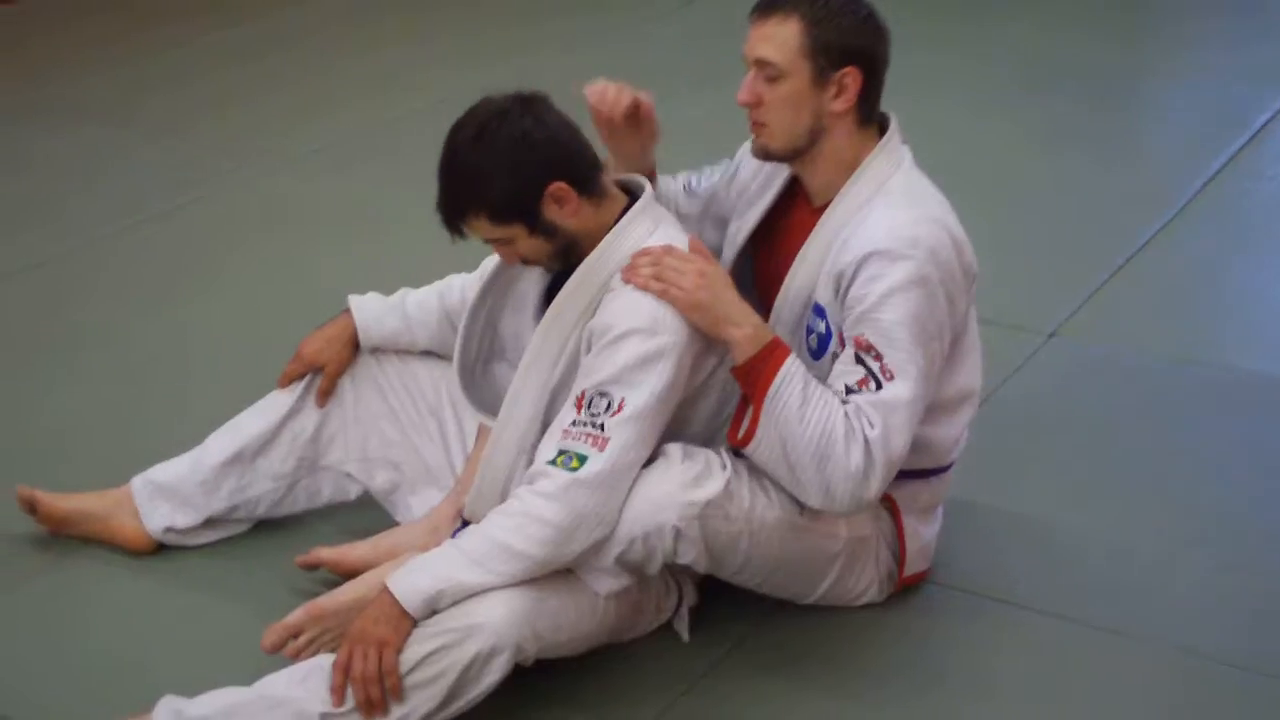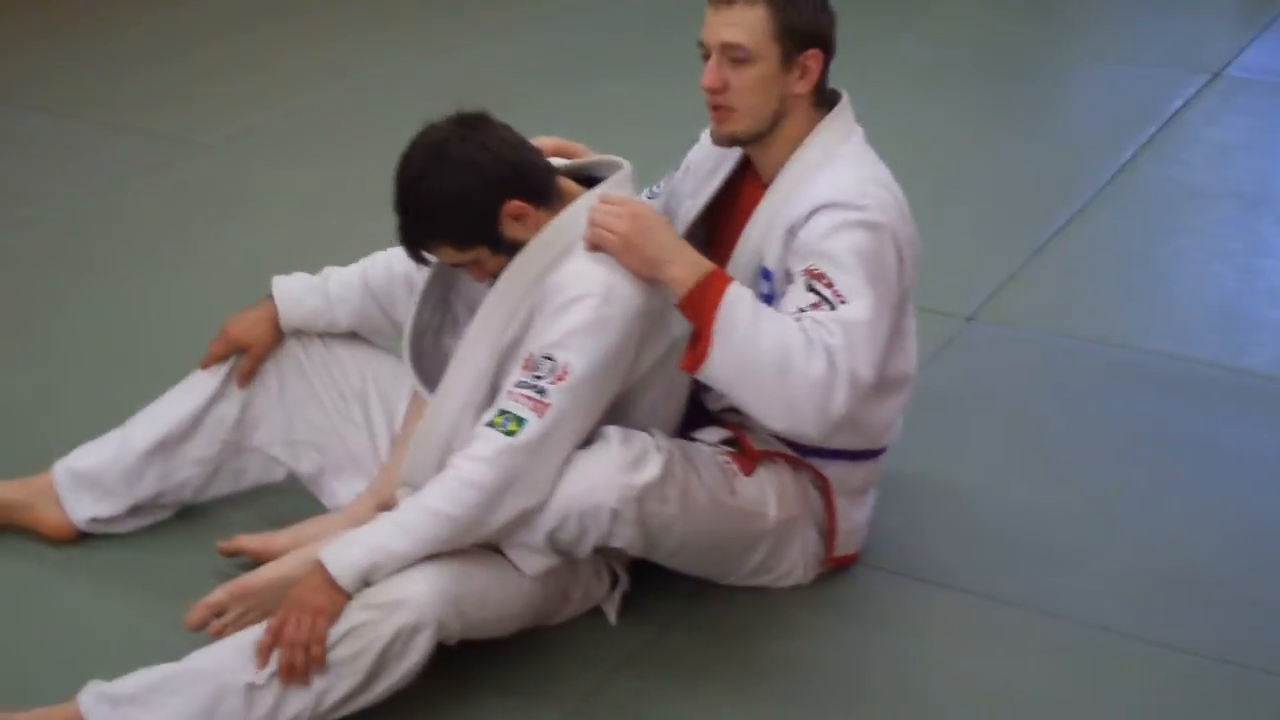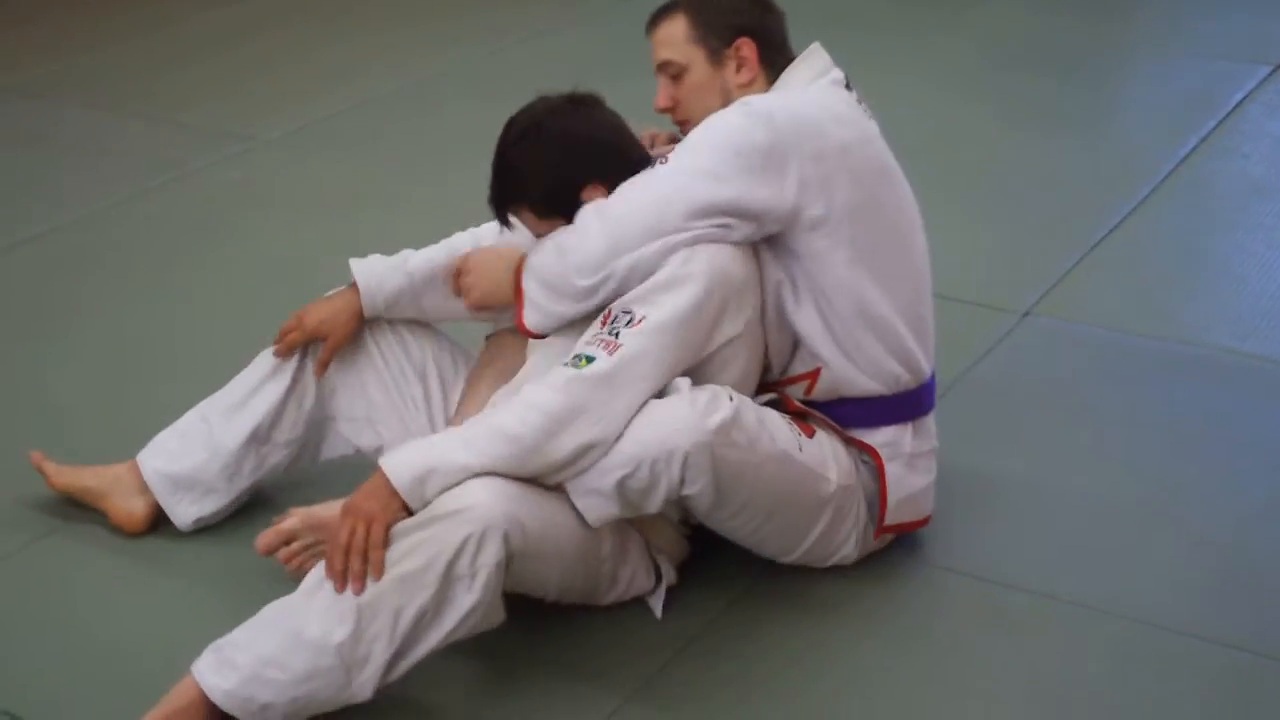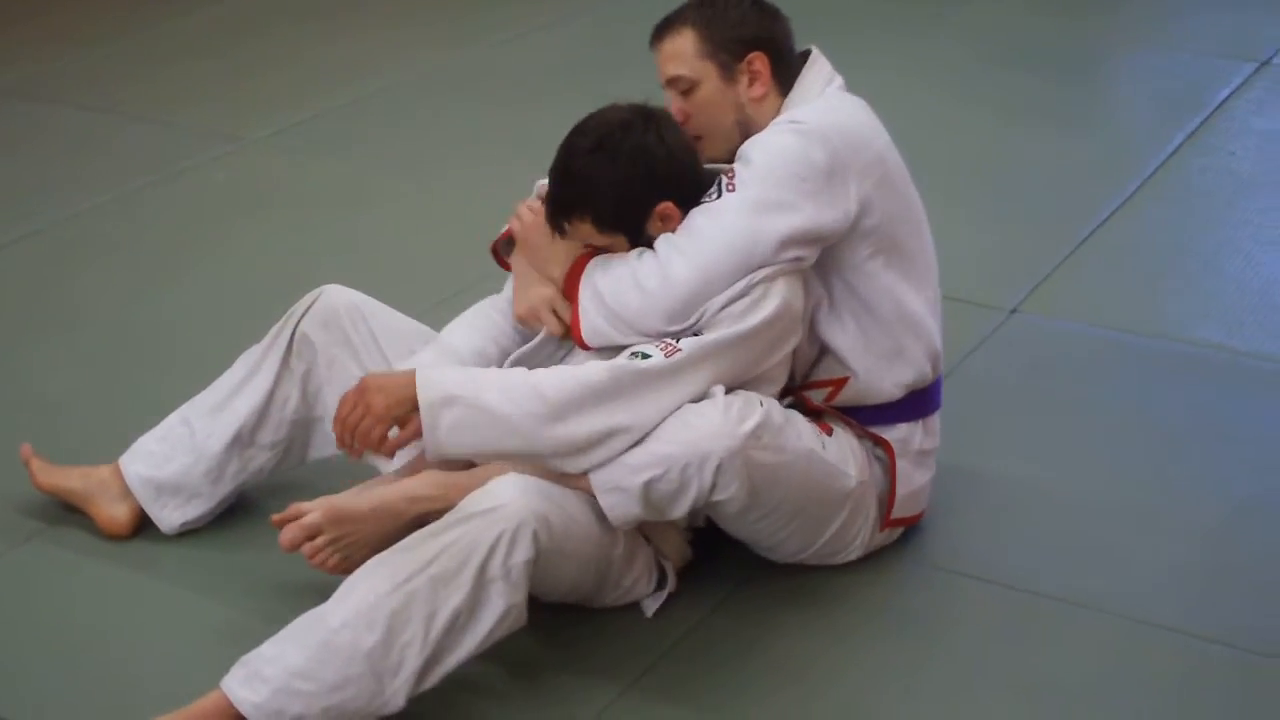
dt=1s
person 1, frame 1
left shoulder: (647, 316)
right shoulder: (583, 228)
left elbow: (568, 511)
right elbow: (481, 301)
left wrist: (404, 594)
right wrist: (358, 324)
right hip: (535, 466)
left knee: (484, 621)
right knee: (345, 383)
right ankle: (145, 510)
person 1, frame 2
left shoulder: (599, 296)
right shoulder: (545, 201)
left elbow: (502, 478)
right elbow: (413, 277)
left wrist: (342, 571)
right wrist: (285, 307)
right hip: (467, 445)
left knee: (411, 599)
right knee: (275, 363)
right ankle: (73, 496)
person 1, frame 3
left shoulder: (697, 266)
right wrist: (360, 293)
left hip: (617, 529)
right hip: (533, 476)
left knee: (478, 516)
right knee: (342, 340)
right ankle: (155, 485)
person 1, frame 4
left shoulder: (761, 297)
right shoulder: (630, 225)
left elbow: (597, 409)
right elbow: (517, 317)
left wrist: (422, 390)
right wrist: (423, 388)
left hip: (620, 520)
left knee: (512, 507)
right knee: (332, 317)
right ankle: (137, 486)
person 2, frame 1
left shoulder: (903, 251)
right shoulder: (777, 161)
left elbow: (851, 472)
right elbow: (681, 223)
left wrist: (740, 329)
right wrist: (636, 162)
left hip: (859, 523)
right hip: (769, 435)
left knee: (671, 497)
person 2, frame 2
left shoulder: (850, 210)
right shoulder: (731, 145)
left elbow: (815, 396)
right elbow: (654, 226)
left wrist: (681, 268)
left hip: (795, 493)
right hip: (701, 413)
left knee: (611, 480)
person 2, frame 3
left shoulder: (769, 128)
right shoulder: (815, 116)
left elbow: (602, 256)
left wrist: (516, 277)
left hip: (855, 474)
right hip: (795, 412)
left knee: (696, 425)
person 2, frame 4
left shoulder: (811, 144)
right shoulder: (748, 130)
left elbow: (664, 300)
left wrist: (558, 259)
right wrist: (531, 263)
left hip: (862, 464)
right hip: (784, 407)
left knee: (725, 431)
